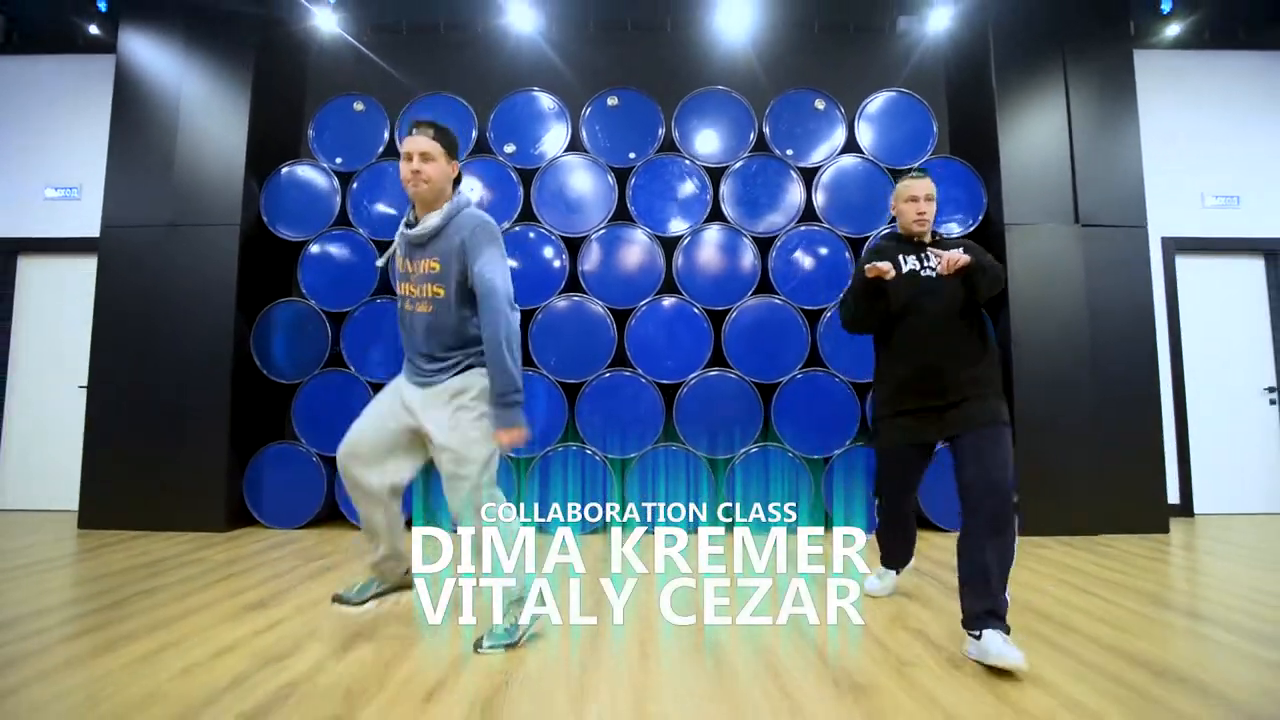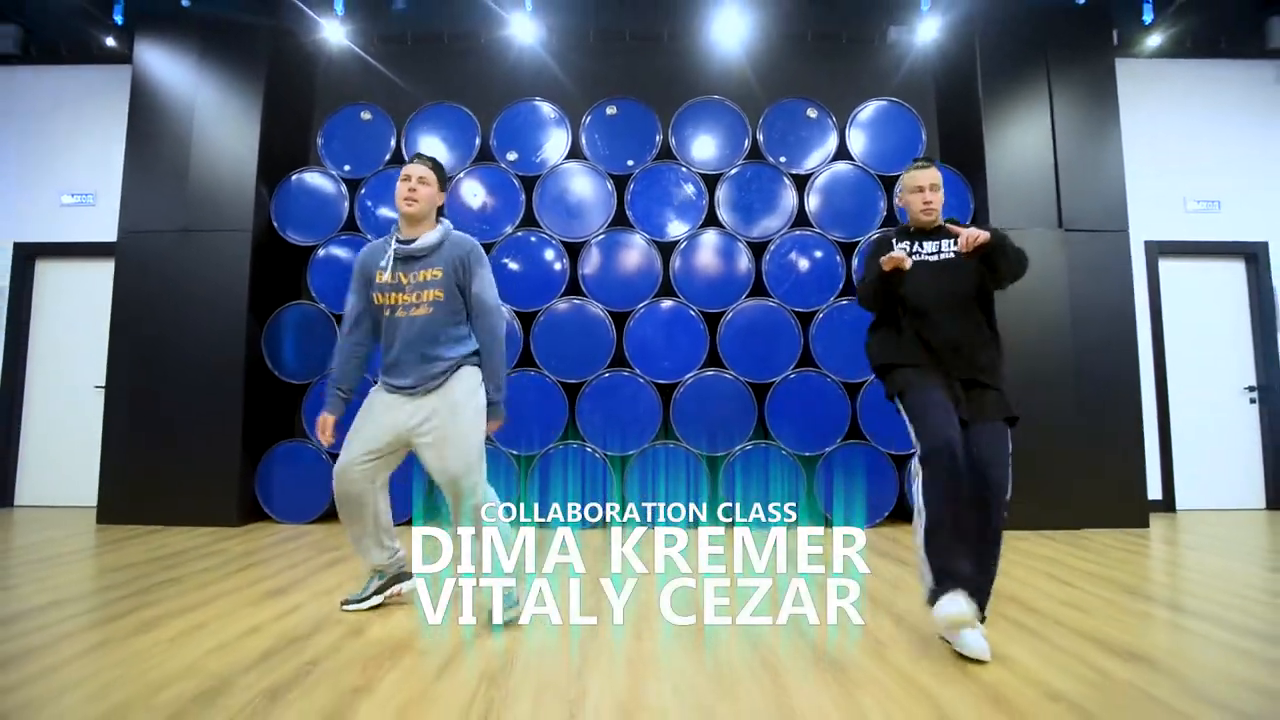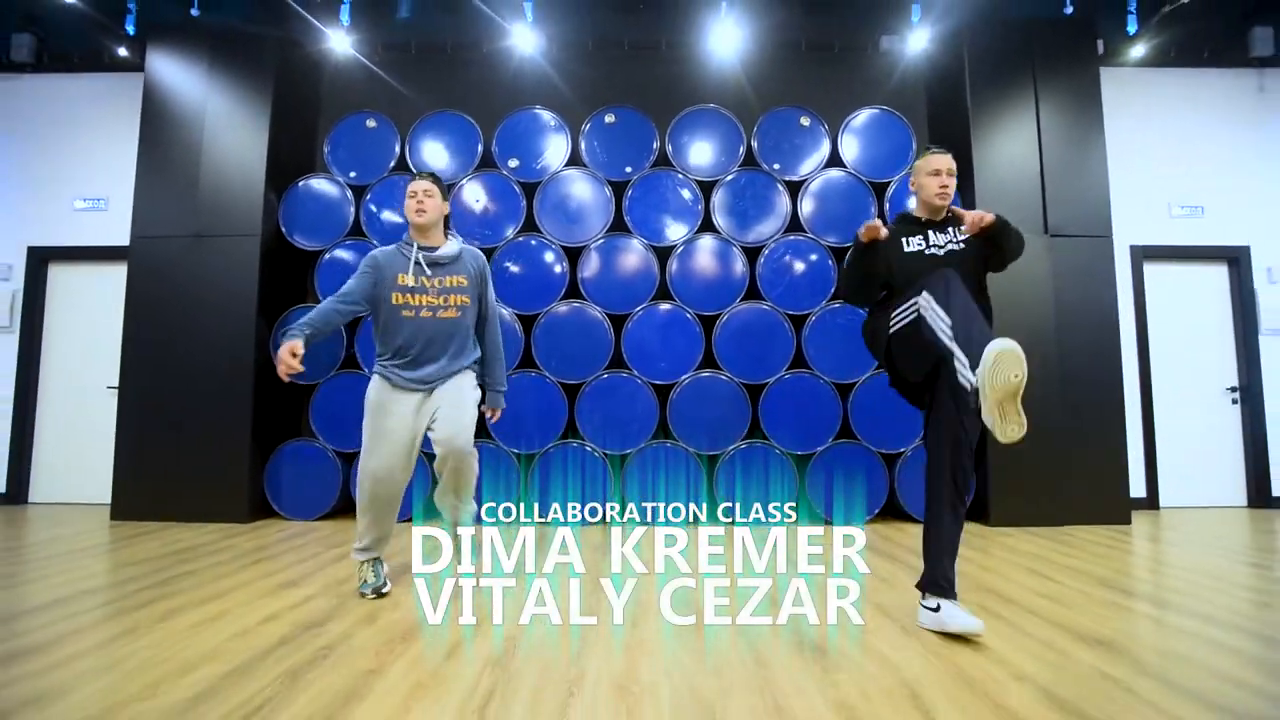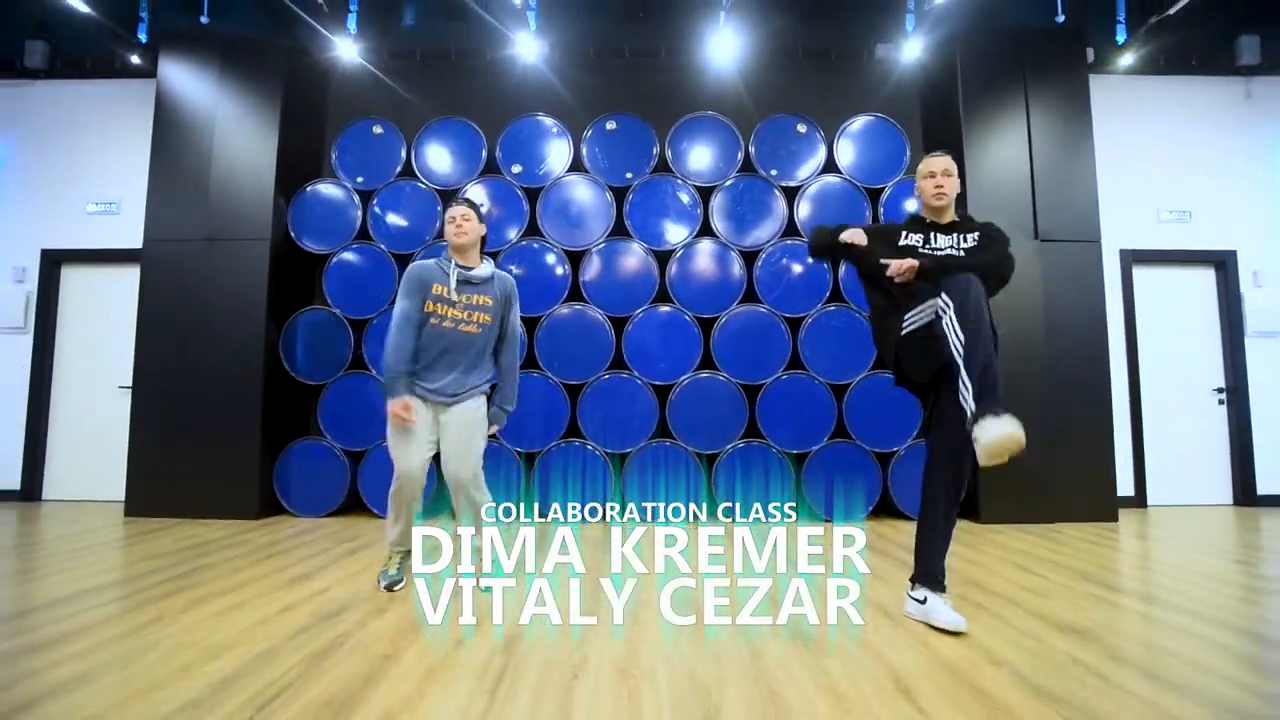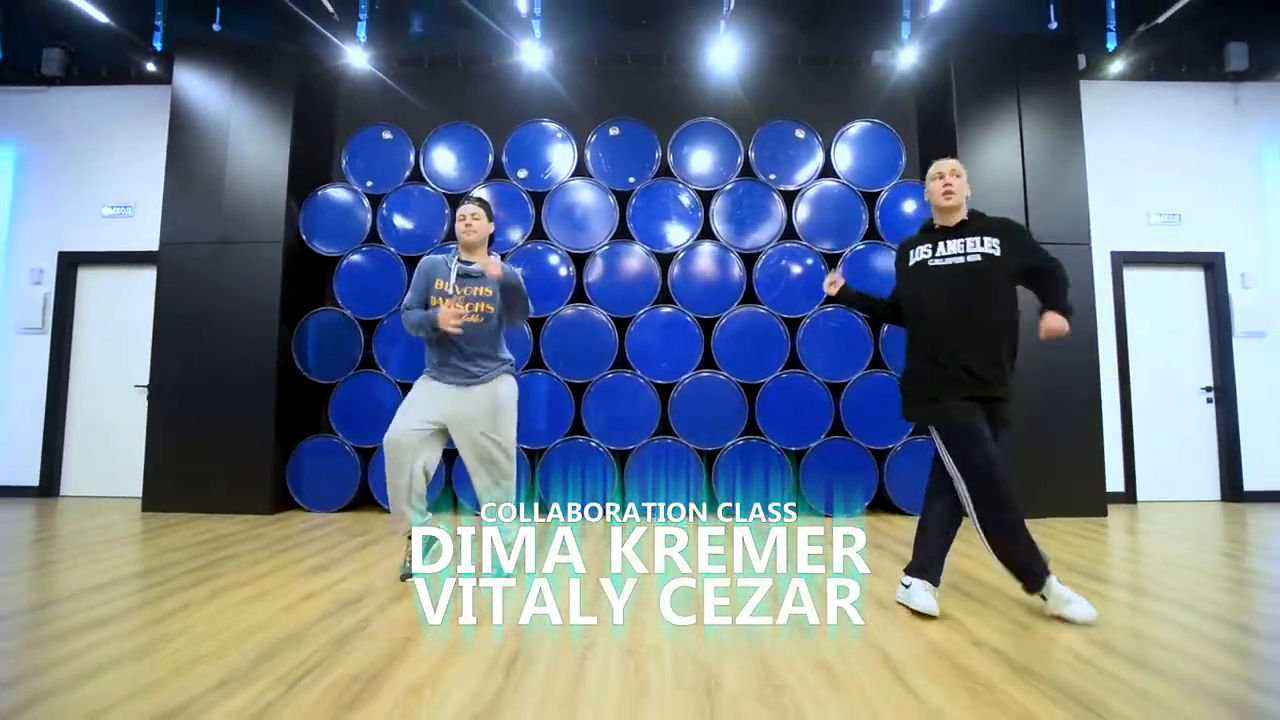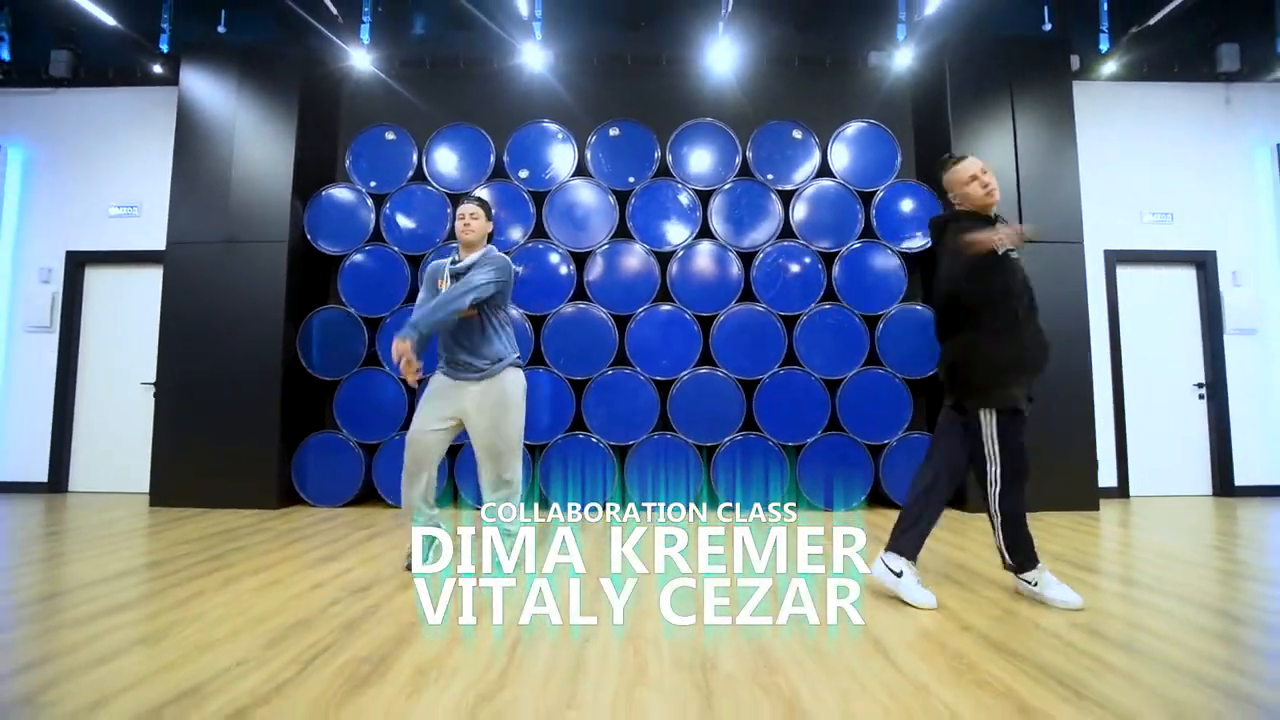
dt=0.3s
person 1, frame 1
left shoulder: (959, 248)
right shoulder: (881, 254)
left elbow: (993, 281)
right elbow: (855, 323)
left wrist: (967, 265)
right wrist: (869, 283)
left hip: (974, 396)
right hip: (904, 399)
left knee: (992, 498)
right knee: (894, 496)
left ankle: (986, 628)
right ankle: (894, 563)
person 1, frame 2
left shoulder: (970, 240)
right shoulder: (887, 244)
left elbow: (1013, 267)
right elbow: (870, 300)
left wrist: (989, 242)
right wrist: (886, 273)
left hip: (977, 376)
right hip: (913, 368)
left knee: (990, 491)
right knee: (940, 448)
left ankle: (966, 614)
right ankle: (948, 590)
person 1, frame 3
left shoulder: (971, 227)
right shoulder: (891, 233)
left elbow: (1010, 250)
right elbow: (854, 294)
left wrist: (992, 225)
right wrist: (865, 245)
left hip: (955, 363)
right hip: (902, 338)
left knee: (952, 474)
right knee: (943, 285)
left ankle: (937, 597)
right ankle: (990, 373)
person 1, frame 4
left shoulder: (982, 234)
right shoulder: (890, 234)
left elbow: (997, 272)
right elbow: (822, 244)
left wrist: (925, 267)
right wrist: (845, 240)
left hip: (960, 367)
right hip: (910, 338)
left knee: (944, 474)
right knee: (962, 291)
left ankle: (926, 590)
right ankle: (984, 420)
person 1, frame 5
left shoulder: (1004, 234)
right shoulder: (910, 251)
left elbow: (1050, 272)
right elbow: (898, 313)
left wrist: (1056, 309)
right wrist: (847, 293)
left hip: (988, 380)
right hip: (937, 384)
left knee: (956, 481)
right knee: (983, 480)
left ankle: (919, 578)
right ankle: (1039, 580)
person 1, frame 6
left shoulder: (983, 231)
right shoulder: (964, 236)
right elbow: (954, 294)
right wrist: (979, 251)
left hip: (975, 369)
right hip: (987, 372)
left knee: (944, 466)
right knee: (1005, 470)
left ankle: (899, 560)
right ankle: (1025, 570)
person 2, frame 1
left shoulder: (475, 228)
right shoulder: (406, 234)
left elbow: (498, 312)
left wrist: (507, 405)
left hip: (468, 385)
right hip: (415, 382)
left knee: (474, 499)
right knee: (356, 457)
left ankle: (515, 607)
right ankle: (392, 568)
person 2, frame 2
left shoulder: (463, 250)
right shoulder: (371, 258)
left elbow: (489, 325)
right elbow: (355, 329)
left wrist: (491, 396)
right wrist: (334, 398)
left hip: (454, 383)
right hip: (392, 392)
left knee: (462, 482)
right knee: (351, 477)
right ankle: (386, 570)
person 2, frame 3
left shoulder: (473, 262)
right shoulder: (381, 261)
left elbow: (489, 329)
right elbow: (342, 303)
left wrist: (494, 389)
right wrist: (297, 335)
left hip: (455, 379)
right hip: (394, 385)
left knee: (456, 445)
right knee: (379, 475)
left ankle: (459, 522)
right ankle: (370, 558)
person 2, frame 4
left shoulder: (503, 285)
right shoulder: (420, 273)
left elbow: (507, 348)
right elbow: (401, 331)
left wrist: (501, 406)
right wrist: (396, 390)
left hip: (468, 399)
right hip: (415, 393)
left knee: (465, 477)
right knee: (410, 470)
right ankle: (401, 550)
person 2, frame 5
left shoulder: (504, 275)
right shoulder: (430, 267)
left elbow: (519, 316)
right elbow: (408, 315)
left wrist: (504, 278)
right wrist: (435, 320)
left hip: (490, 386)
right hip: (436, 382)
left knee: (493, 468)
right knee: (399, 441)
right ankle: (419, 532)
person 2, frame 6
left shoulder: (497, 264)
right shoulder: (435, 270)
left elbow: (461, 300)
right elbow: (423, 313)
left wrist: (411, 337)
right wrist: (411, 358)
left hip: (497, 377)
right hip: (449, 378)
left knee: (498, 462)
right knee: (420, 446)
right ankle: (426, 534)
